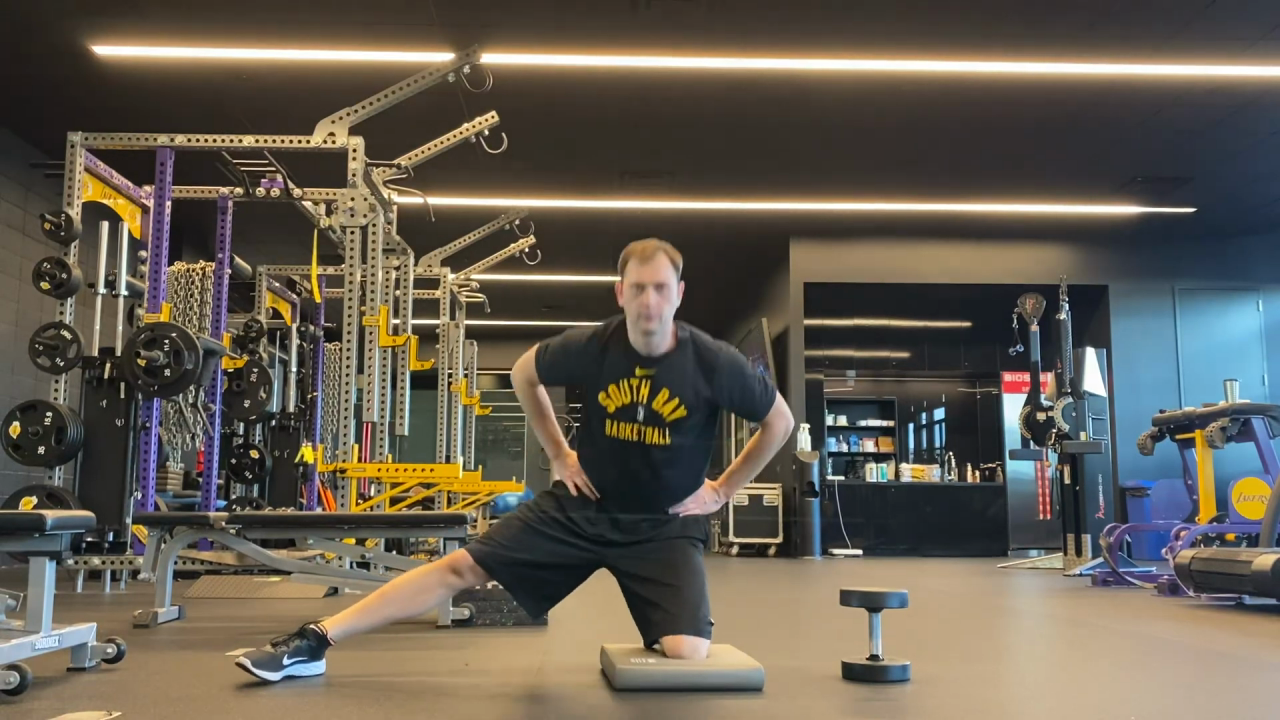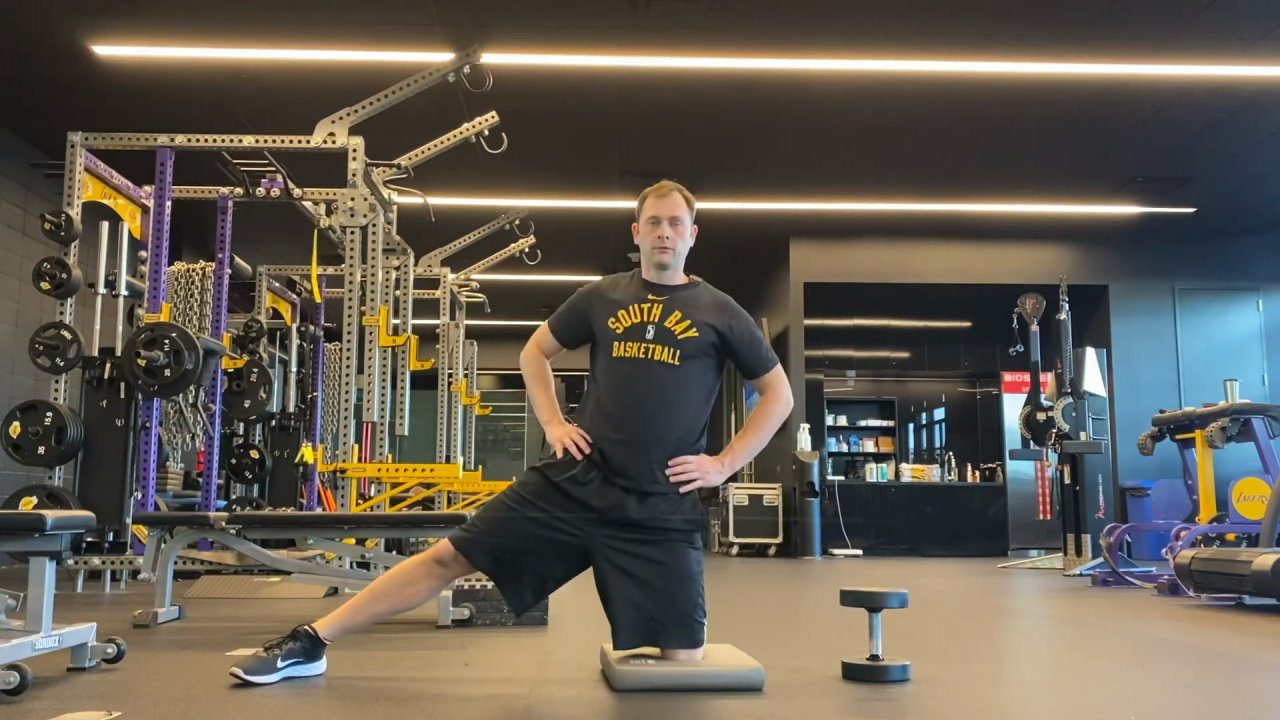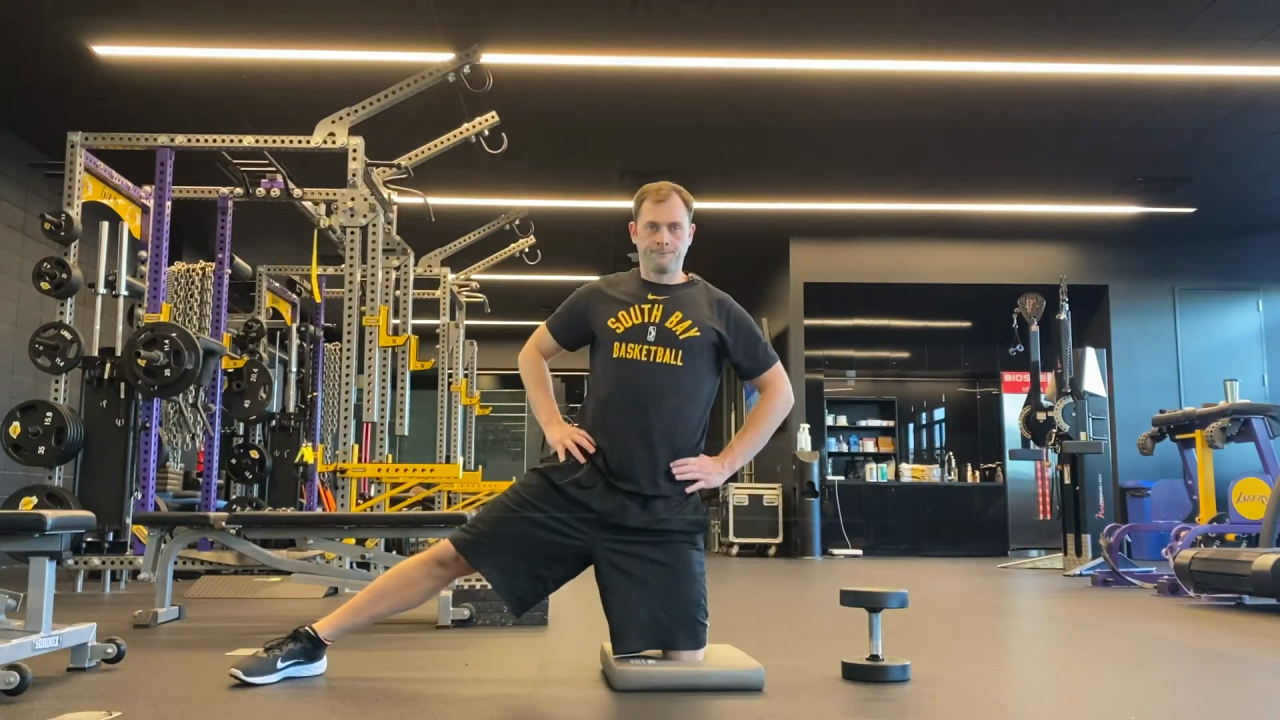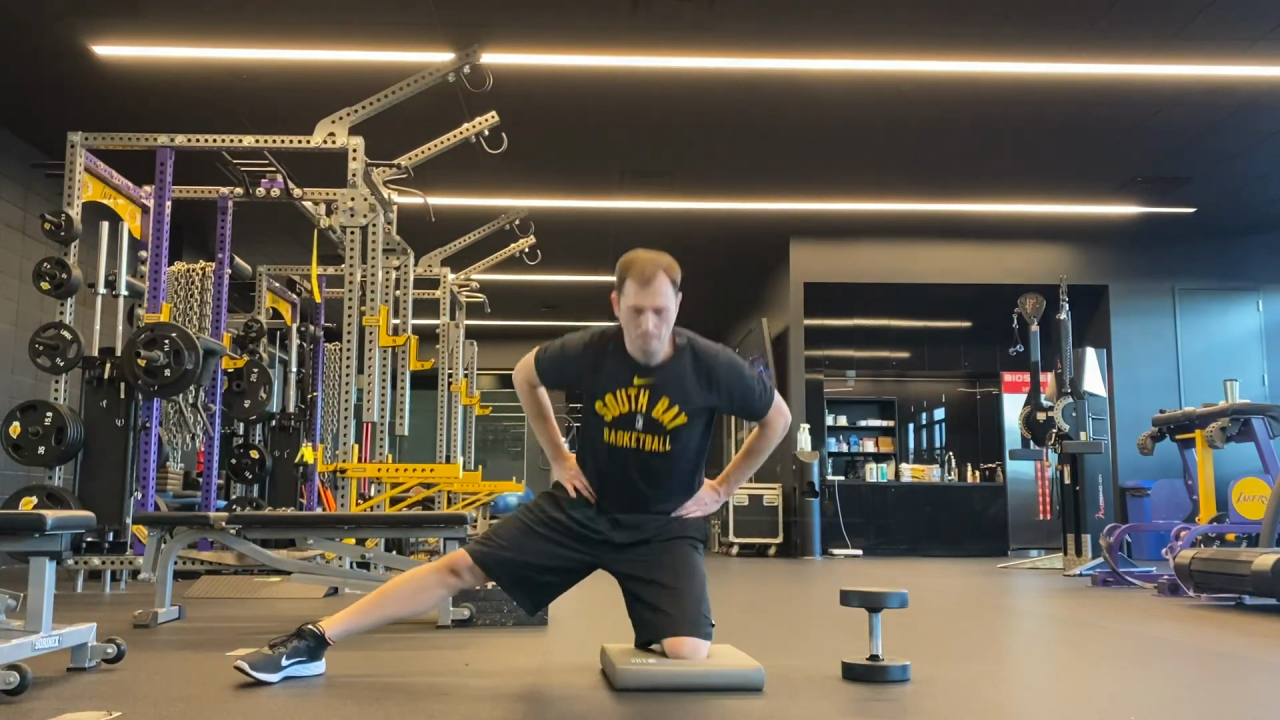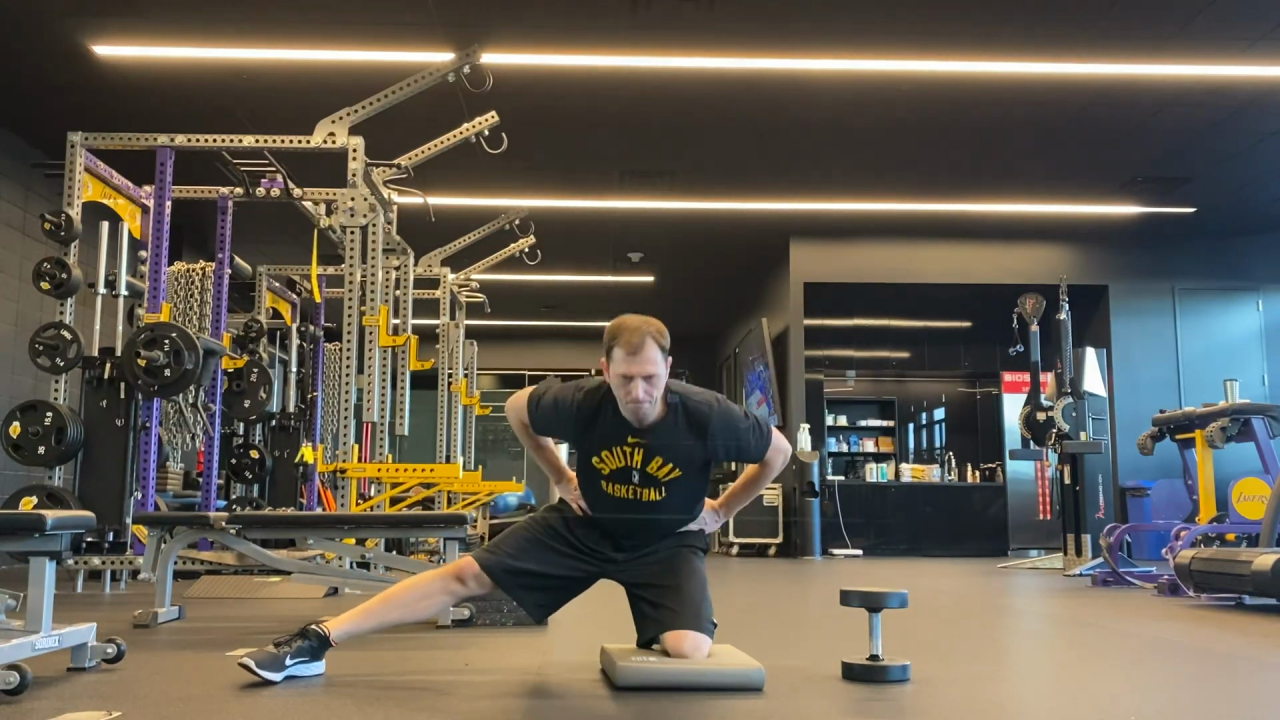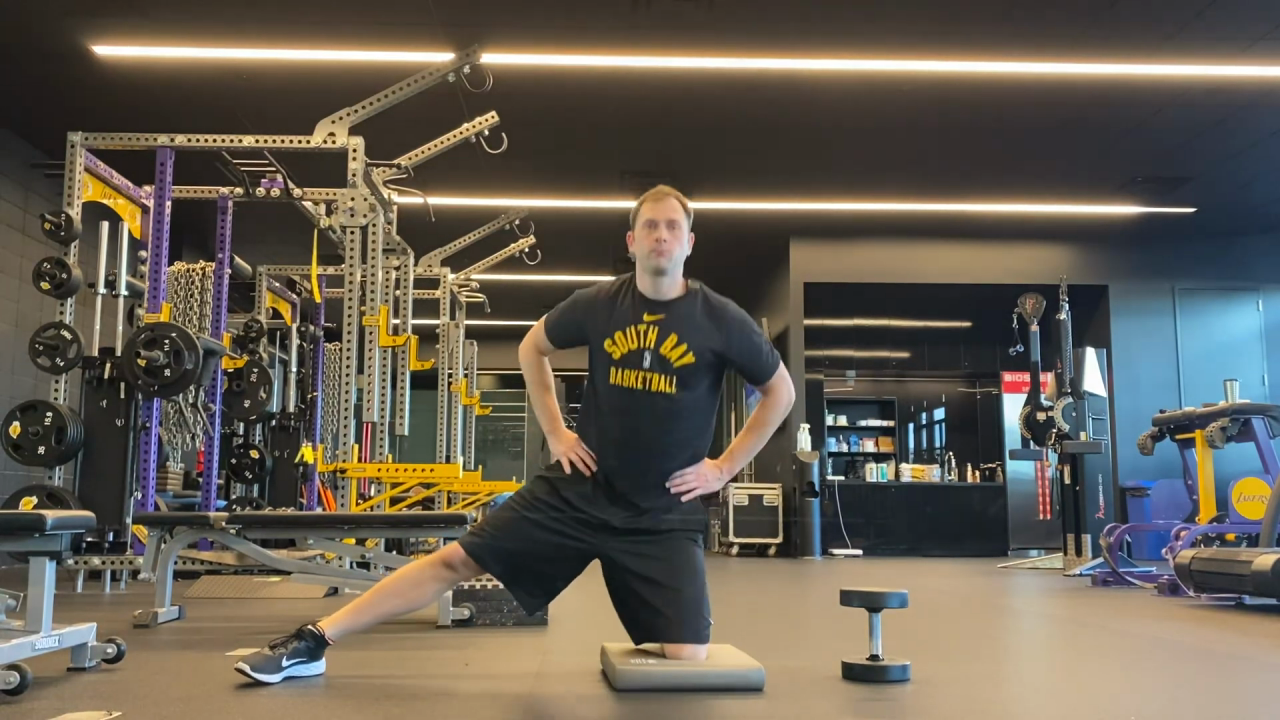
dt=0.4s
person 1, frame 1
left shoulder: (714, 362)
right shoulder: (590, 347)
left elbow: (779, 421)
right elbow: (522, 375)
left wrist: (721, 490)
right wrist: (560, 455)
left hip: (666, 524)
right hip: (583, 505)
left knee: (687, 655)
right knee: (461, 567)
left ankle: (650, 637)
right ankle: (313, 641)
person 1, frame 2
left shoulder: (719, 310)
right shoulder: (603, 296)
left elbow: (779, 394)
right elbow: (534, 353)
left wrist: (726, 464)
right wrist: (552, 422)
left hip: (662, 502)
right hip: (575, 478)
left knee: (682, 656)
right knee: (449, 557)
right ankle: (310, 643)
person 1, frame 3
left shoulder: (718, 310)
right shoulder: (601, 295)
left elbow: (779, 391)
right elbow: (533, 353)
left wrist: (726, 464)
right wrist: (553, 425)
left hip: (663, 506)
right hip: (577, 481)
left knee: (684, 658)
right knee: (449, 558)
right ankle: (309, 643)
person 1, frame 4
left shoulder: (712, 367)
right shoulder: (586, 353)
left elbow: (779, 418)
right elbow: (524, 375)
left wrist: (721, 489)
right wrist: (559, 458)
left hip: (664, 528)
right hip: (582, 509)
left knee: (689, 654)
right knee: (458, 567)
right ankle: (311, 644)
person 1, frame 5
left shoulder: (706, 416)
right shoulder: (580, 404)
left elbow: (778, 452)
right elbow: (516, 408)
left wrist: (720, 511)
right wrist: (562, 480)
left hip: (666, 543)
right hip: (585, 526)
left knee: (689, 654)
right knee: (463, 575)
right ankle: (313, 641)
person 1, frame 6
left shoulder: (721, 319)
right shoulder: (599, 303)
left elbow: (781, 392)
right elbow: (532, 348)
left wrist: (724, 468)
right wrist: (555, 431)
left hip: (663, 510)
right hip: (579, 487)
left knee: (686, 656)
right knee: (456, 561)
right ankle: (313, 641)
